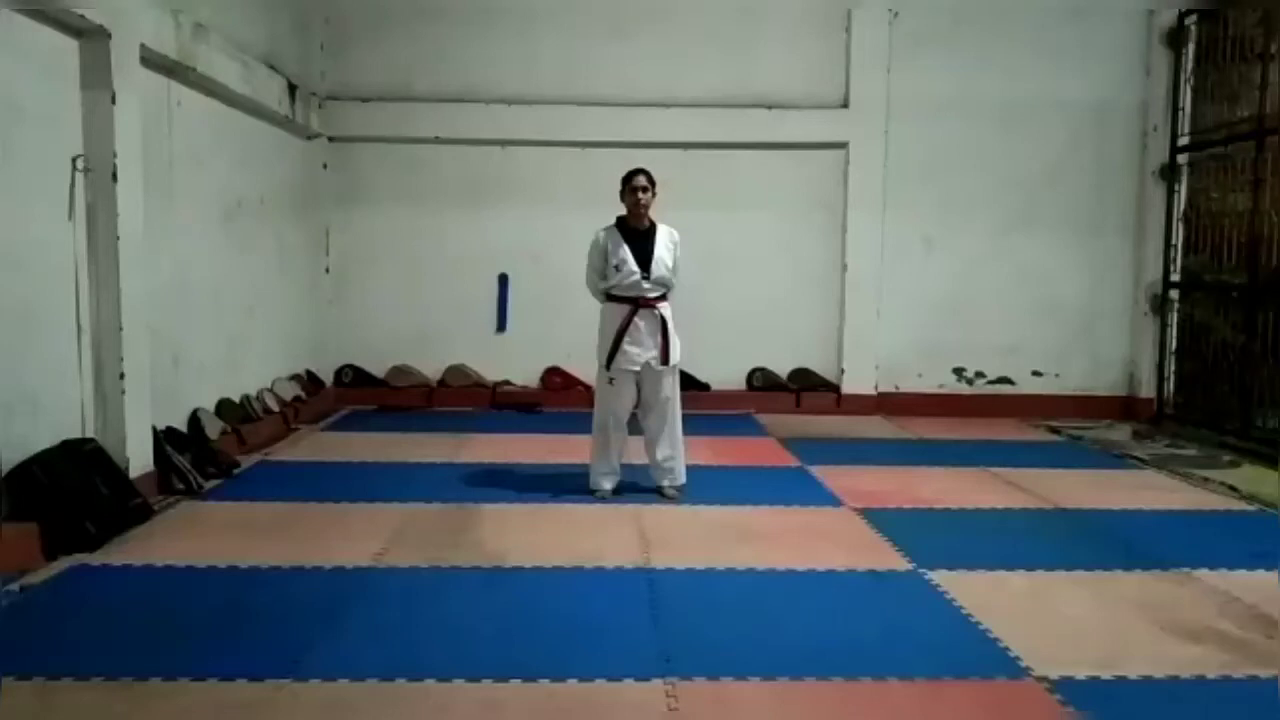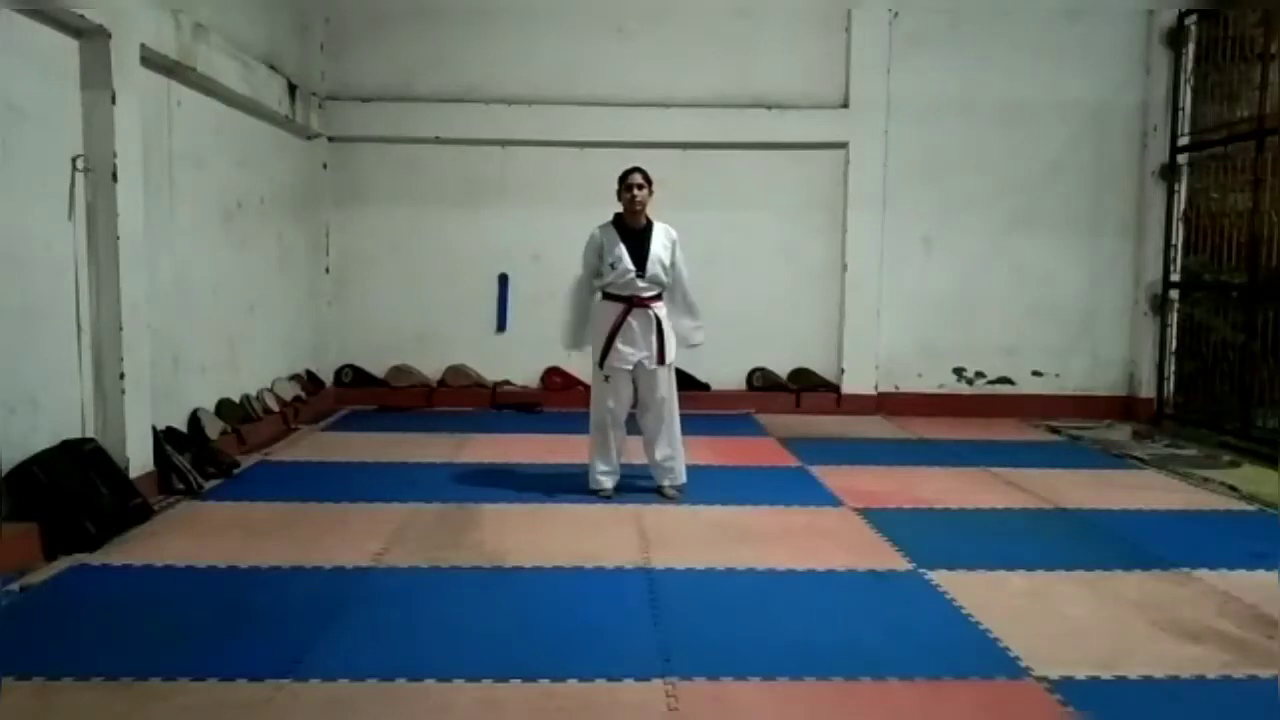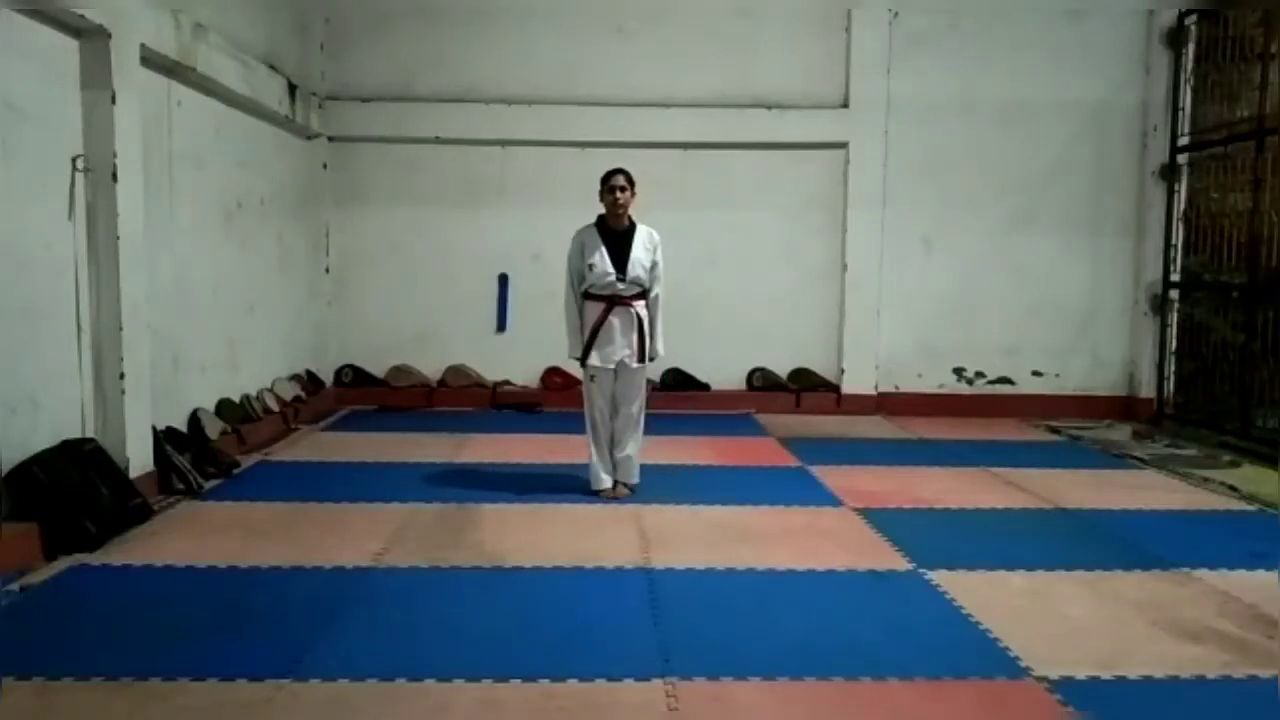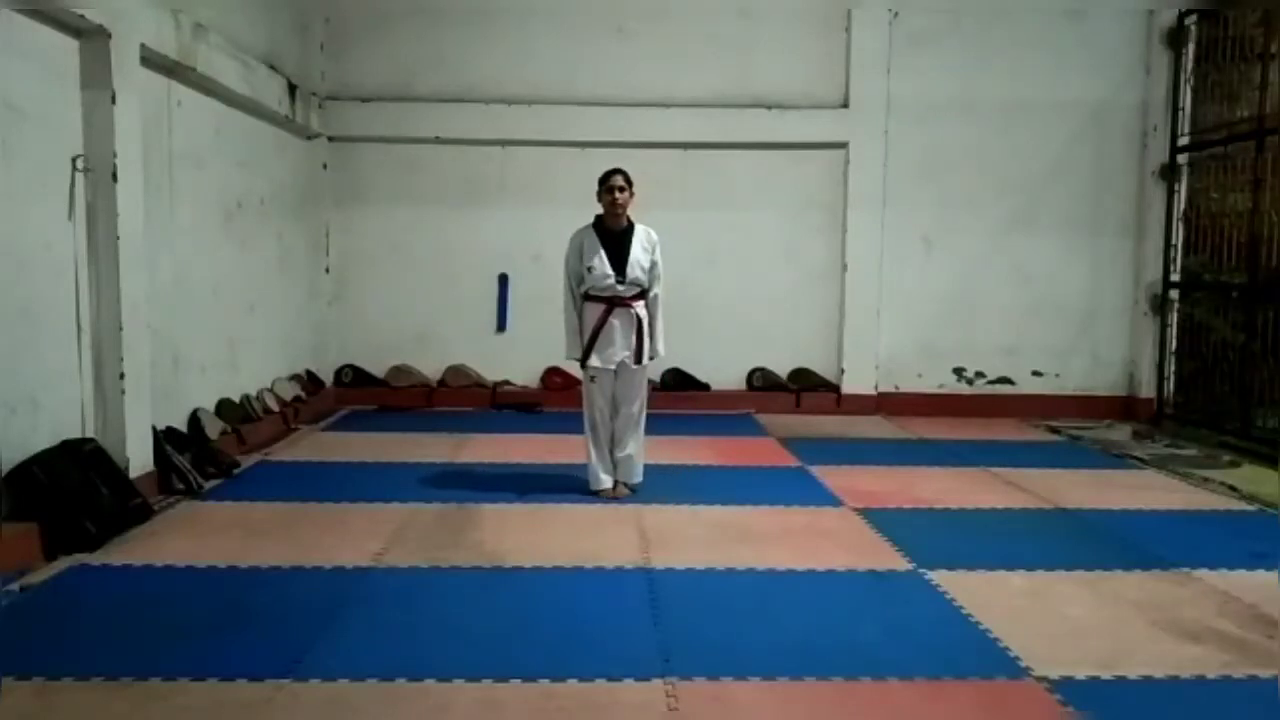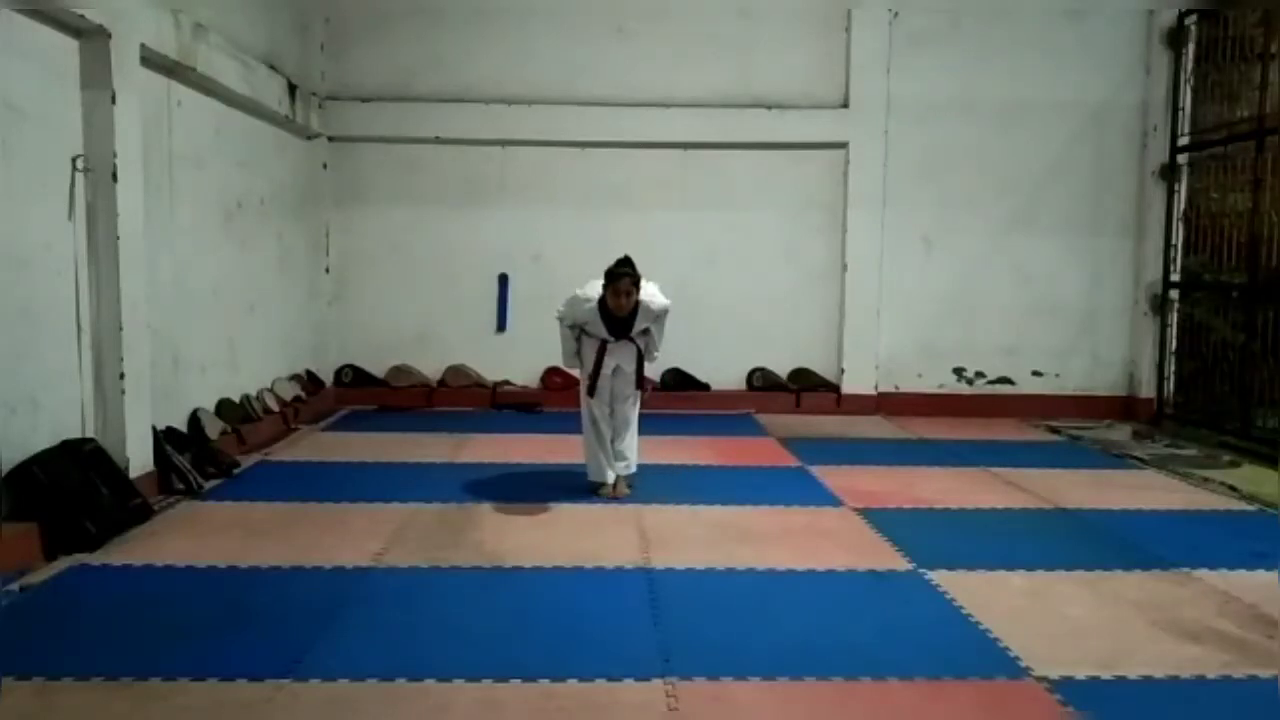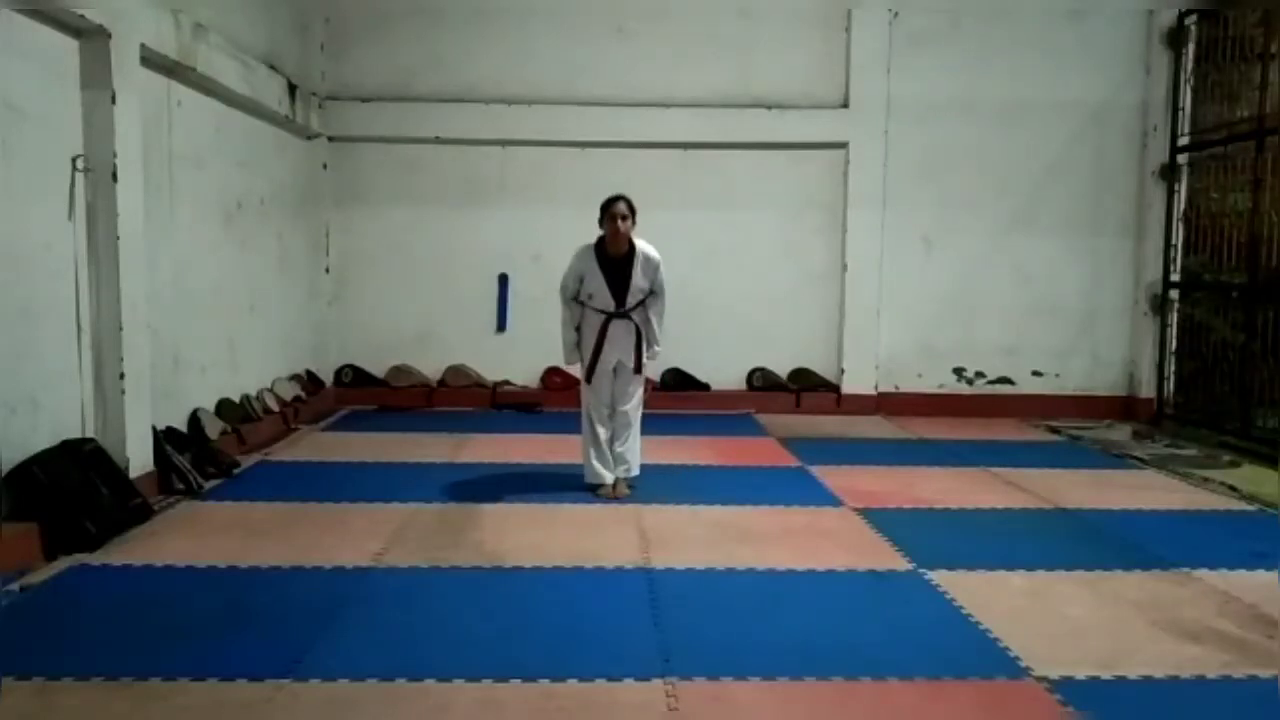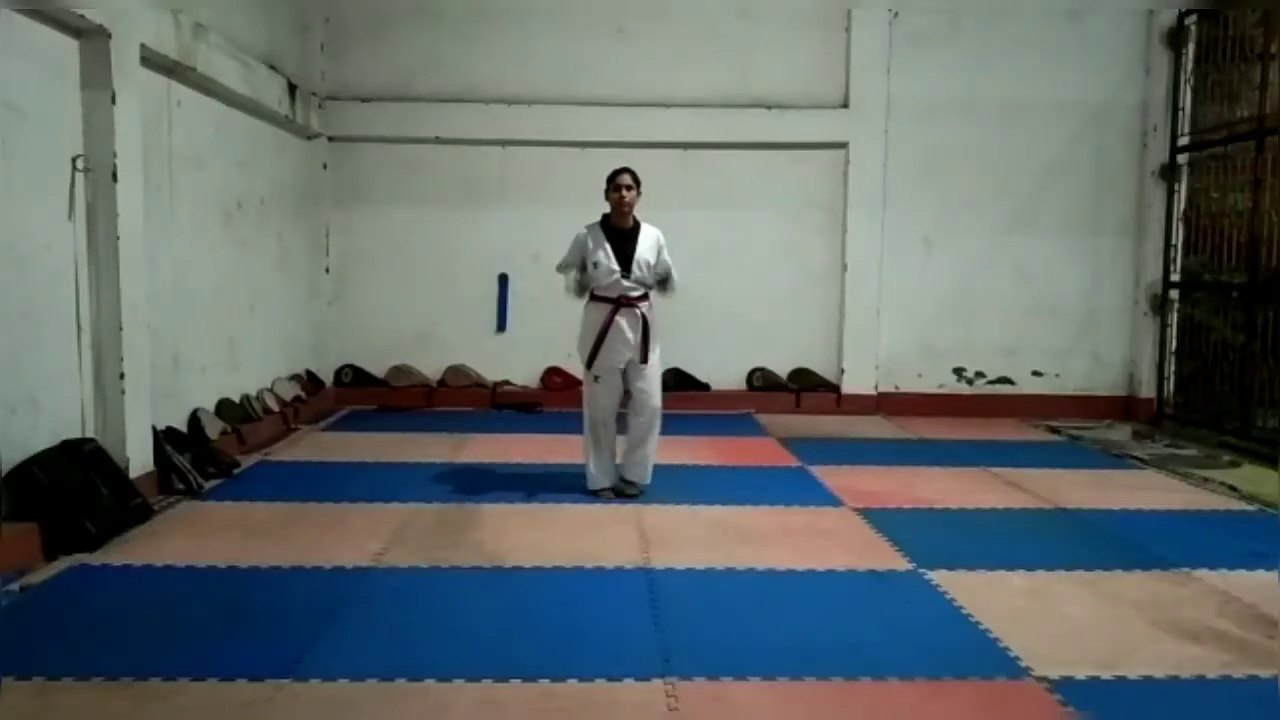
dt=0.7s
person 1, frame 1
left shoulder: (670, 237)
right shoulder: (605, 238)
right elbow: (595, 283)
left wrist: (650, 306)
right wrist: (625, 306)
left hip: (659, 326)
right hip: (620, 326)
left knee: (662, 408)
right knee: (612, 408)
left ankle: (669, 477)
right ankle: (605, 478)
person 1, frame 2
left shoulder: (668, 236)
right shoulder: (602, 236)
left elbow: (679, 286)
right elbow: (586, 286)
left wrist: (691, 328)
right wrist: (576, 331)
left hip: (654, 325)
right hip: (615, 324)
left knee: (662, 407)
right knee: (609, 408)
left ankle: (669, 477)
right ankle: (605, 477)
person 1, frame 3
left shoulder: (649, 239)
right shoulder: (584, 238)
left elbow: (655, 292)
right elbow: (573, 292)
left wrist: (655, 341)
right wrist: (576, 343)
left hip: (634, 326)
right hip: (597, 327)
left knee: (630, 408)
right knee: (599, 408)
left ankle: (624, 475)
right ankle: (603, 477)
person 1, frame 4
left shoulder: (647, 238)
right shoulder: (583, 238)
left elbow: (655, 290)
right elbow: (572, 289)
left wrist: (655, 339)
right wrist: (575, 341)
left hip: (634, 326)
right hip: (597, 327)
left knee: (631, 408)
right knee: (598, 408)
left ankle: (624, 476)
right ankle: (603, 478)
person 1, frame 5
left shoulder: (652, 303)
right shoulder: (585, 303)
right elbow: (565, 319)
left wrist: (651, 347)
right wrist: (573, 357)
left hip: (630, 347)
right hip: (595, 347)
left knee: (626, 407)
right knee: (597, 408)
left ankle: (621, 474)
right ankle: (605, 475)
person 1, frame 6
left shoulder: (649, 257)
right shoulder: (584, 258)
left elbow: (656, 297)
right elbow: (569, 300)
left wrist: (652, 341)
right wrist: (572, 347)
left hip: (631, 332)
right hip: (596, 332)
left knee: (627, 406)
right knee: (597, 406)
left ankle: (622, 474)
right ankle: (603, 475)
person 1, frame 7
left shoulder: (653, 236)
right shoulder: (588, 236)
left elbow: (663, 273)
right elbow: (566, 269)
left wrist: (665, 282)
right wrist: (576, 282)
left hip: (641, 323)
right hip: (602, 322)
left knee: (648, 404)
right knee: (601, 407)
left ankle: (633, 474)
right ankle: (602, 478)
